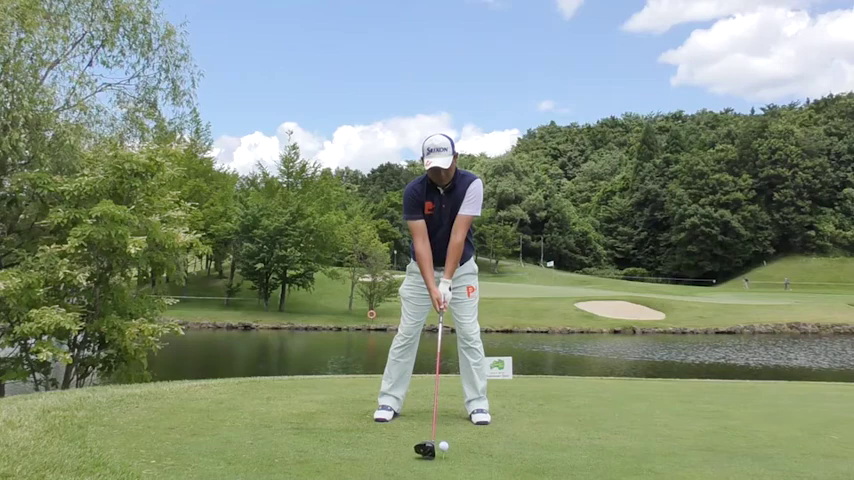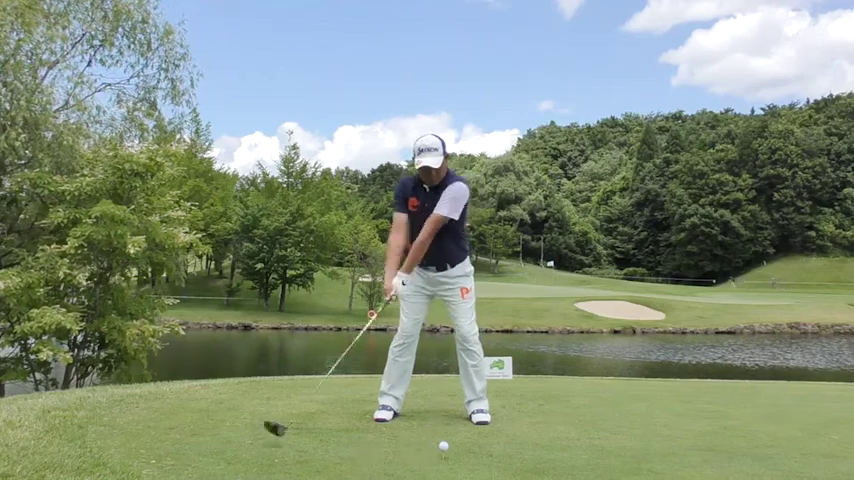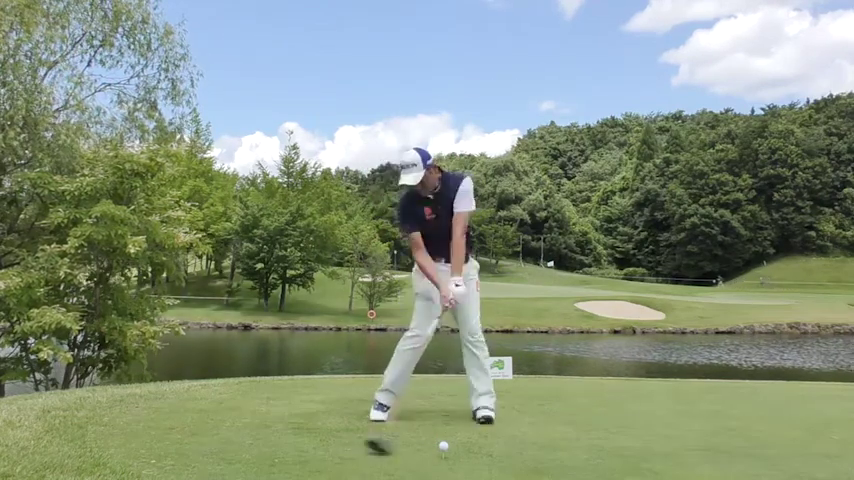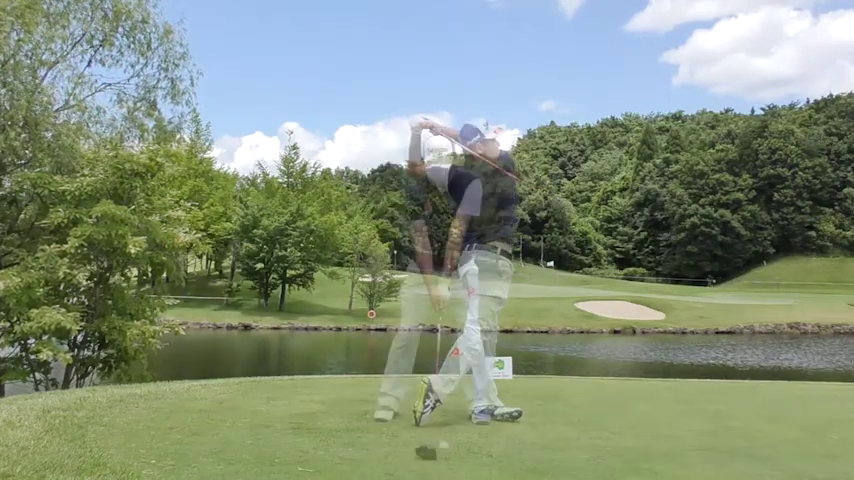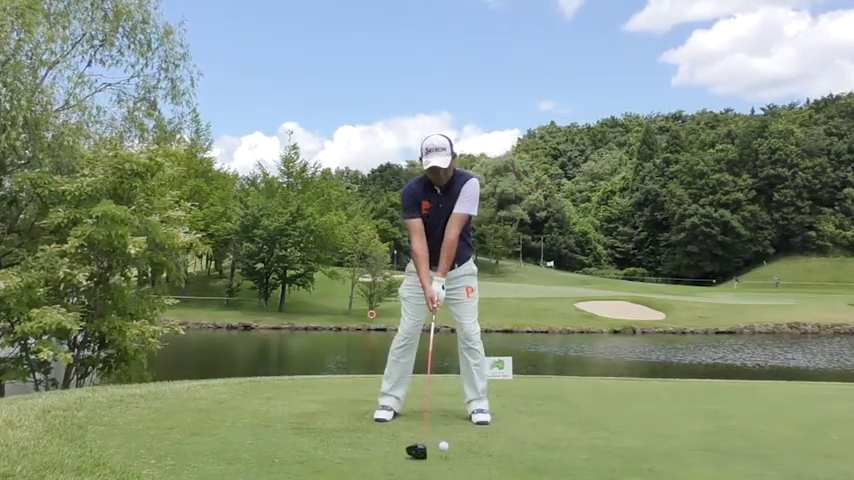
dt=1s
person 1, frame 1
left shoulder: (472, 184)
right shoulder: (414, 191)
left elbow: (458, 234)
right elbow: (420, 241)
left wrist: (447, 280)
right wrist: (431, 286)
left hip: (461, 270)
right hip: (421, 270)
left knee: (469, 334)
right knee: (407, 333)
left ankle: (477, 403)
right ankle: (389, 401)
person 1, frame 2
left shoulder: (457, 187)
right shoulder: (405, 187)
left elbow: (427, 233)
right elbow: (398, 233)
left wrist: (403, 275)
right wrist: (390, 274)
left hip: (454, 271)
right hip: (417, 271)
left knee: (467, 335)
right knee: (405, 334)
left ankle: (477, 403)
right ankle: (389, 401)
person 1, frame 3
left shoulder: (460, 183)
right shoulder: (408, 203)
left elbow: (458, 234)
right elbow: (419, 252)
left wrist: (458, 277)
right wrist: (441, 285)
left hip: (464, 269)
right hip: (430, 273)
left knee: (472, 336)
right knee: (417, 335)
left ankle: (483, 402)
right ankle: (384, 398)
person 1, frame 4
left shoulder: (458, 176)
left elbow: (415, 167)
left hip: (475, 259)
right hip: (491, 259)
left knee: (481, 332)
right knee: (478, 332)
left ankle: (485, 403)
right ankle: (438, 388)
person 1, frame 5
left shoulder: (468, 183)
right shoulder: (411, 191)
left elbow: (453, 233)
right elbow: (418, 240)
left wrist: (440, 279)
right wrist: (426, 284)
left hip: (459, 270)
right hip: (420, 270)
left knee: (469, 333)
right knee: (406, 333)
left ankle: (478, 403)
right ankle: (389, 401)
